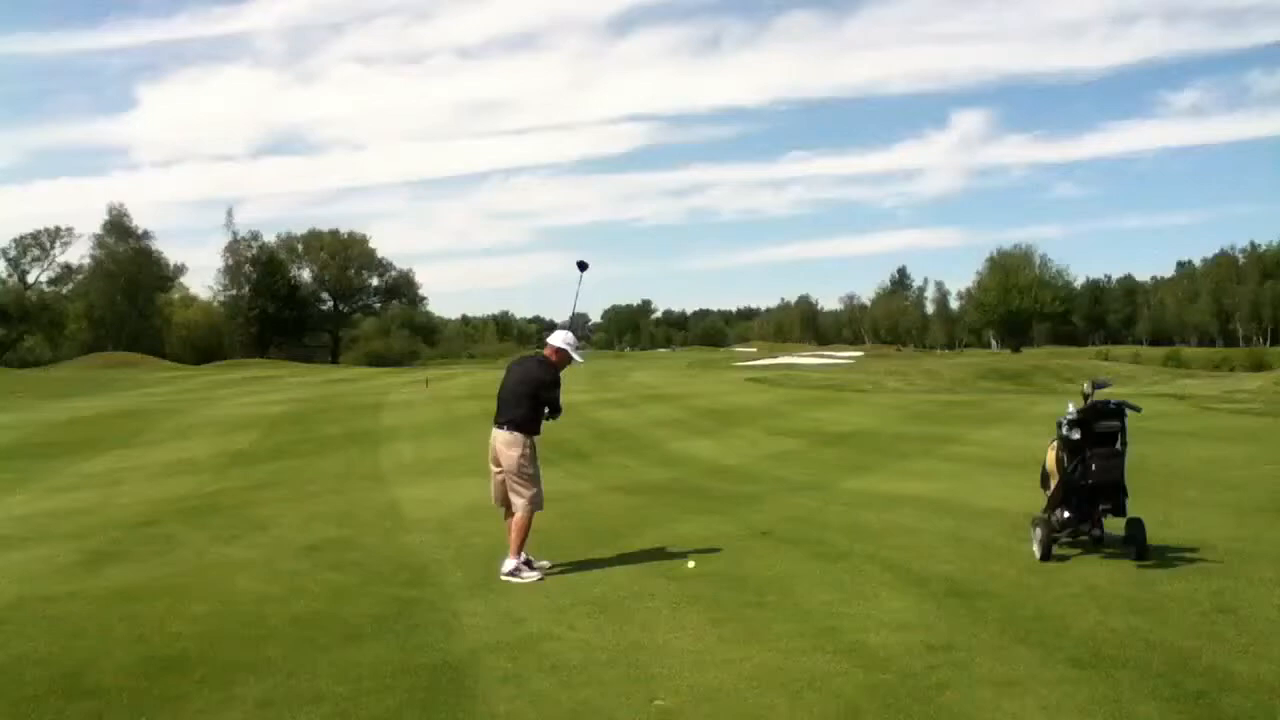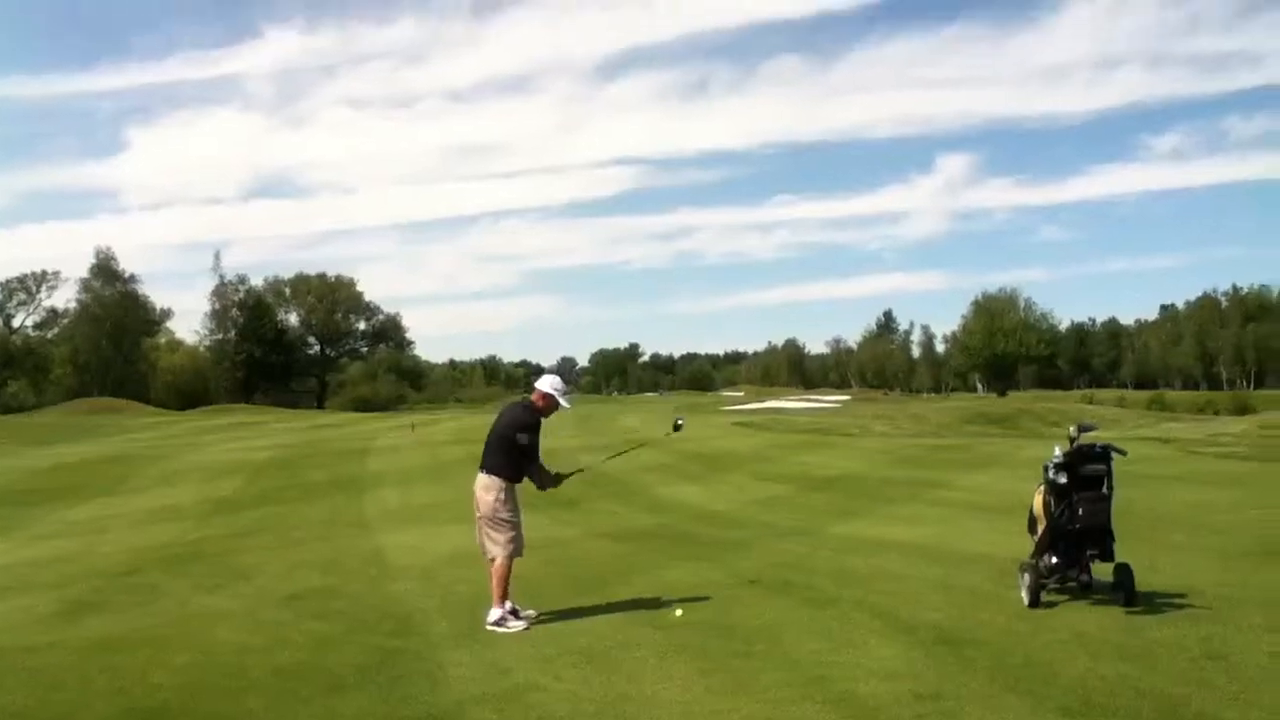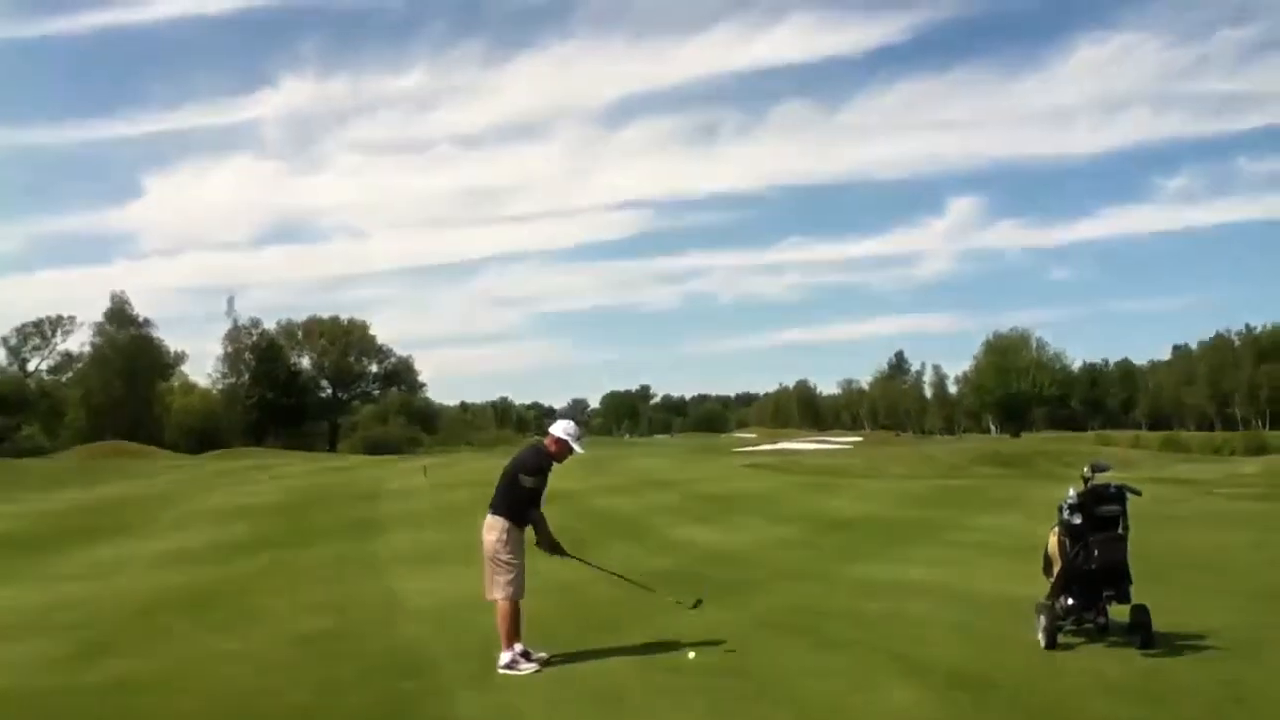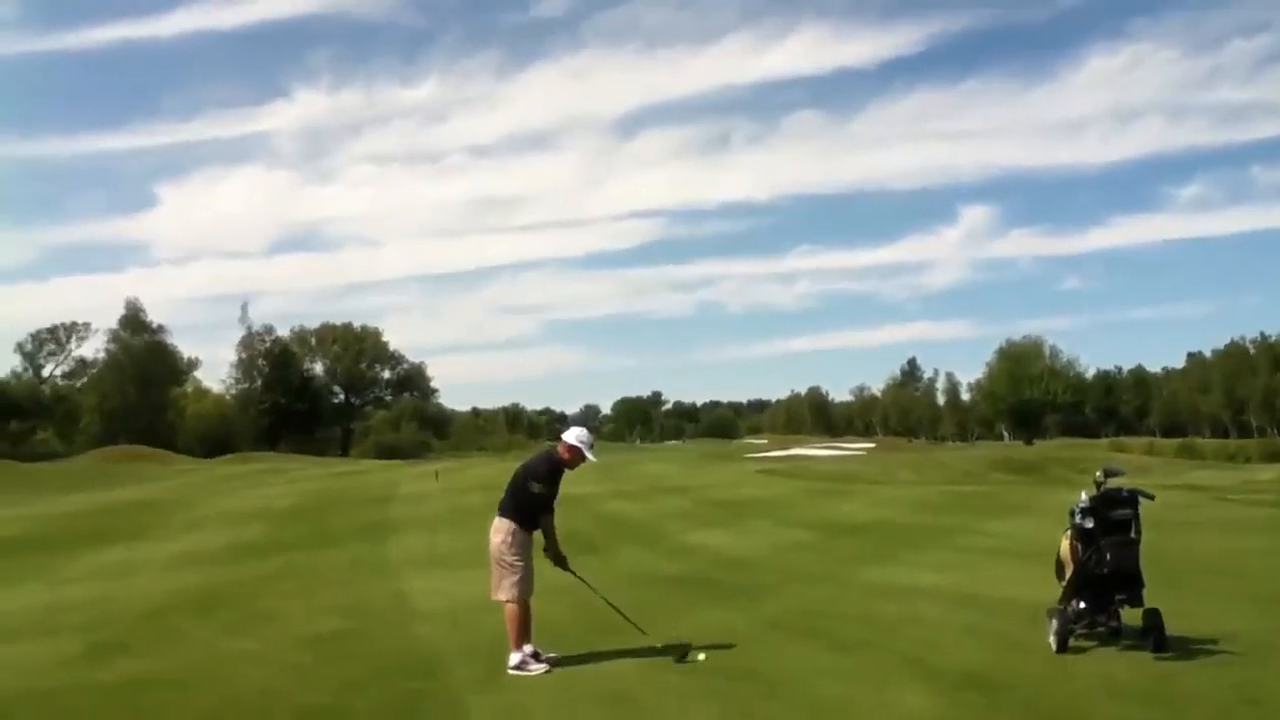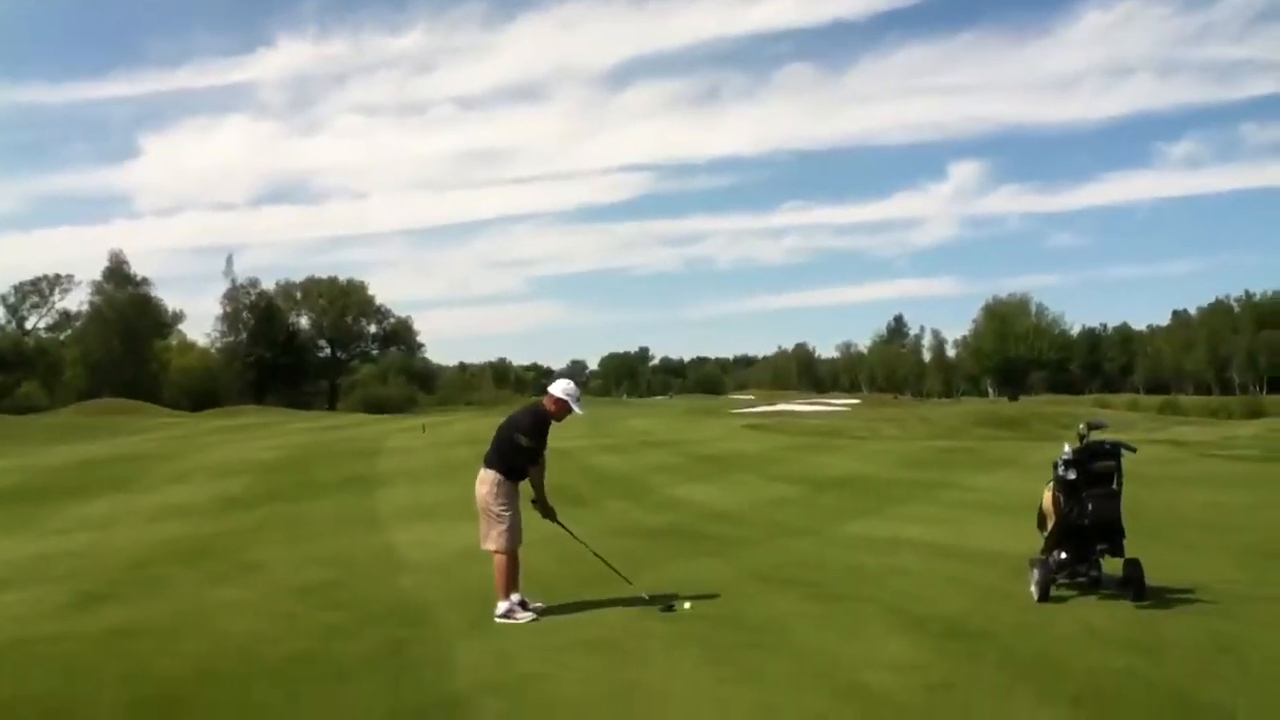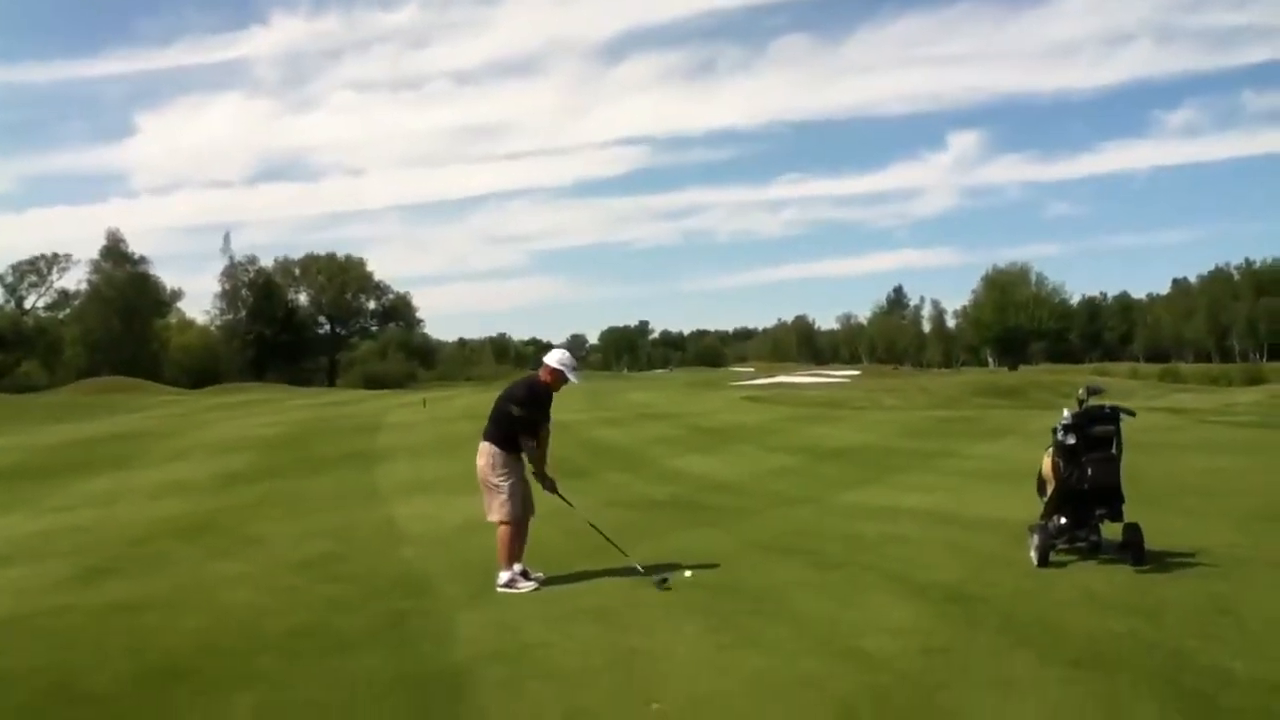
dt=0.3s
person 1, frame 1
left shoulder: (518, 364)
right shoulder: (548, 376)
right elbow: (554, 412)
left wrist: (537, 412)
right wrist: (548, 412)
left hip: (499, 435)
right hip: (517, 441)
left knee: (512, 503)
right knee: (526, 504)
left ankle: (519, 556)
right ankle: (511, 564)
person 1, frame 2
left shoulder: (515, 410)
right shoulder: (527, 420)
right elbow: (531, 463)
left wrist: (542, 477)
right wrist: (550, 478)
left hip: (488, 482)
right hip: (498, 486)
left knee: (497, 550)
right knee: (505, 550)
left ankle: (504, 604)
right ankle: (496, 613)
person 1, frame 3
left shoulder: (537, 457)
right shoulder: (534, 462)
left elbow: (531, 507)
right elbow: (532, 508)
left wrist: (545, 538)
right wrist: (547, 539)
left hip: (508, 527)
right hip: (503, 528)
left knee: (512, 591)
right knee: (507, 592)
left ankle: (517, 647)
right ankle: (507, 657)
person 1, frame 4
left shoulder: (552, 464)
right shoulder: (544, 468)
left elbow: (545, 512)
right elbow: (543, 514)
left wrist: (552, 546)
right wrist: (554, 549)
left hip: (519, 530)
right hip: (510, 531)
left knee: (522, 593)
right knee: (514, 595)
left ankle: (527, 648)
right ankle: (516, 657)
person 1, frame 5
left shoulder: (540, 418)
right shoulder: (529, 421)
left elbow: (538, 460)
right elbow: (531, 466)
left wrist: (540, 498)
right wrist: (543, 502)
left hip: (506, 482)
right hip: (496, 482)
left knee: (512, 543)
right knee: (503, 545)
left ankle: (515, 597)
right ankle: (503, 606)
person 1, frame 6
left shoulder: (543, 392)
right shoulder: (522, 393)
left elbow: (543, 430)
right elbow: (525, 439)
left wrist: (542, 467)
right wrist: (542, 474)
left hip: (510, 455)
right hip: (496, 455)
left knee: (523, 513)
right knee: (508, 515)
left ankle: (517, 567)
right ankle: (506, 576)
